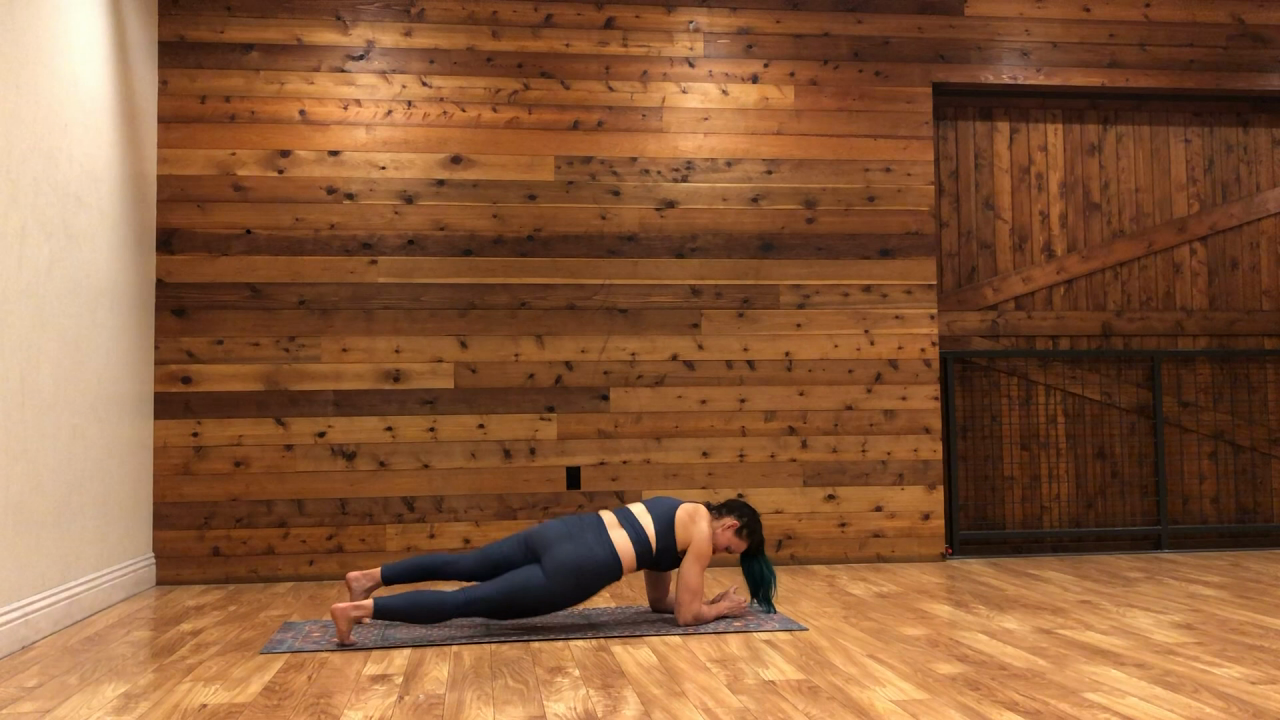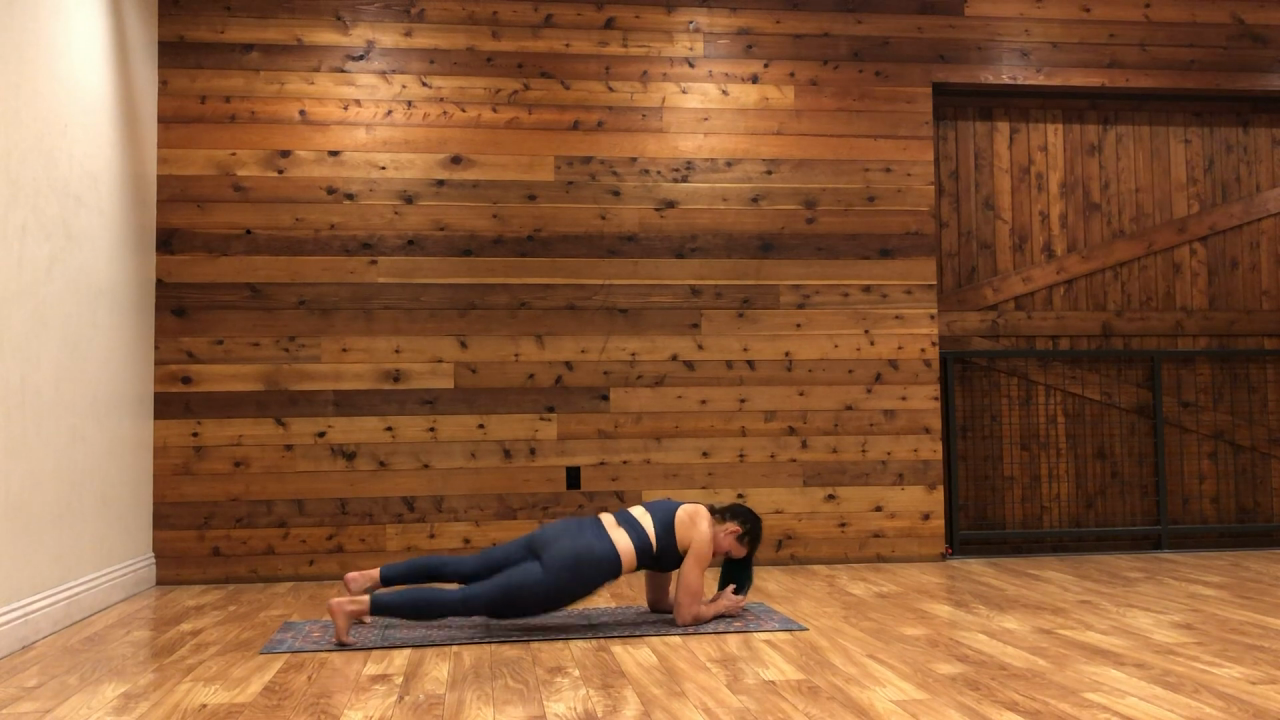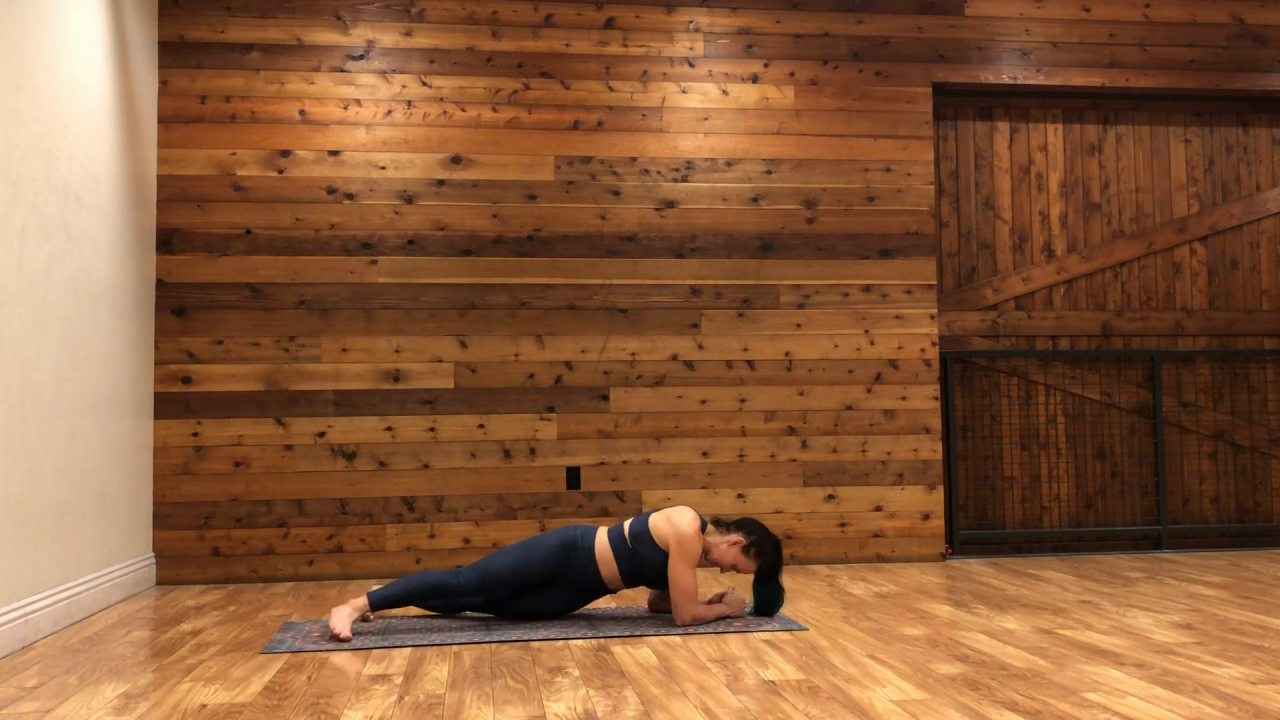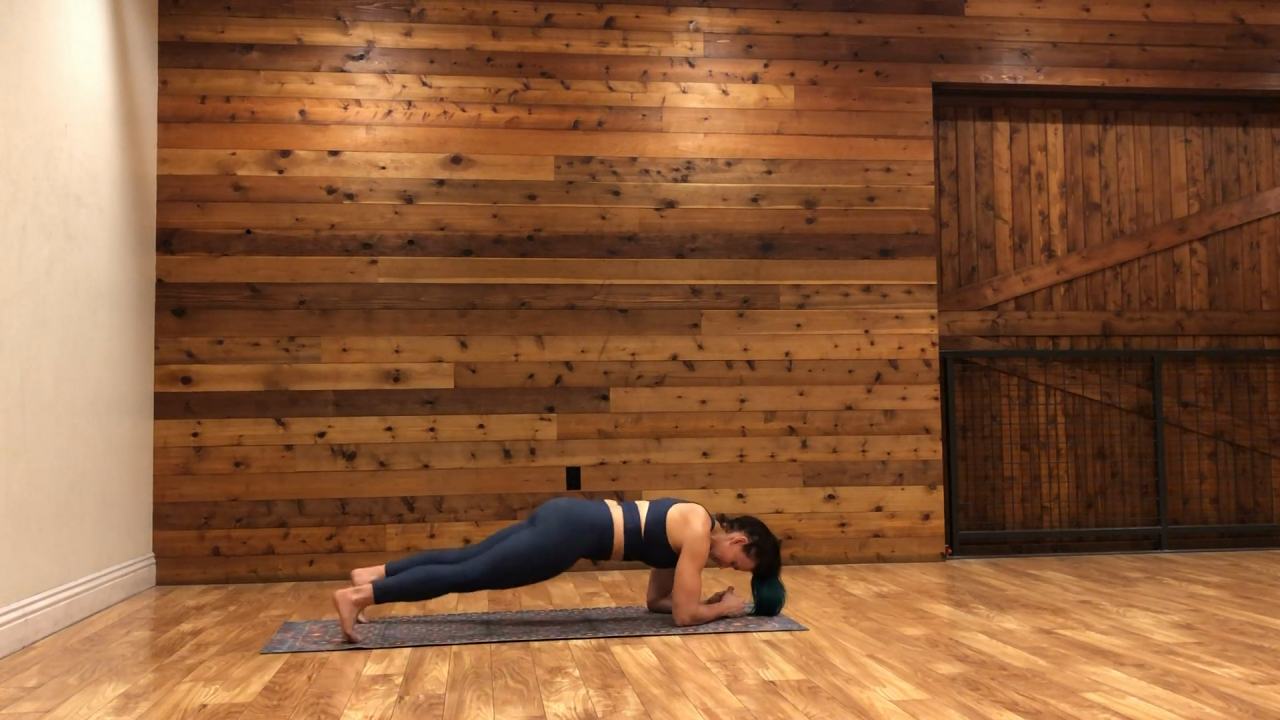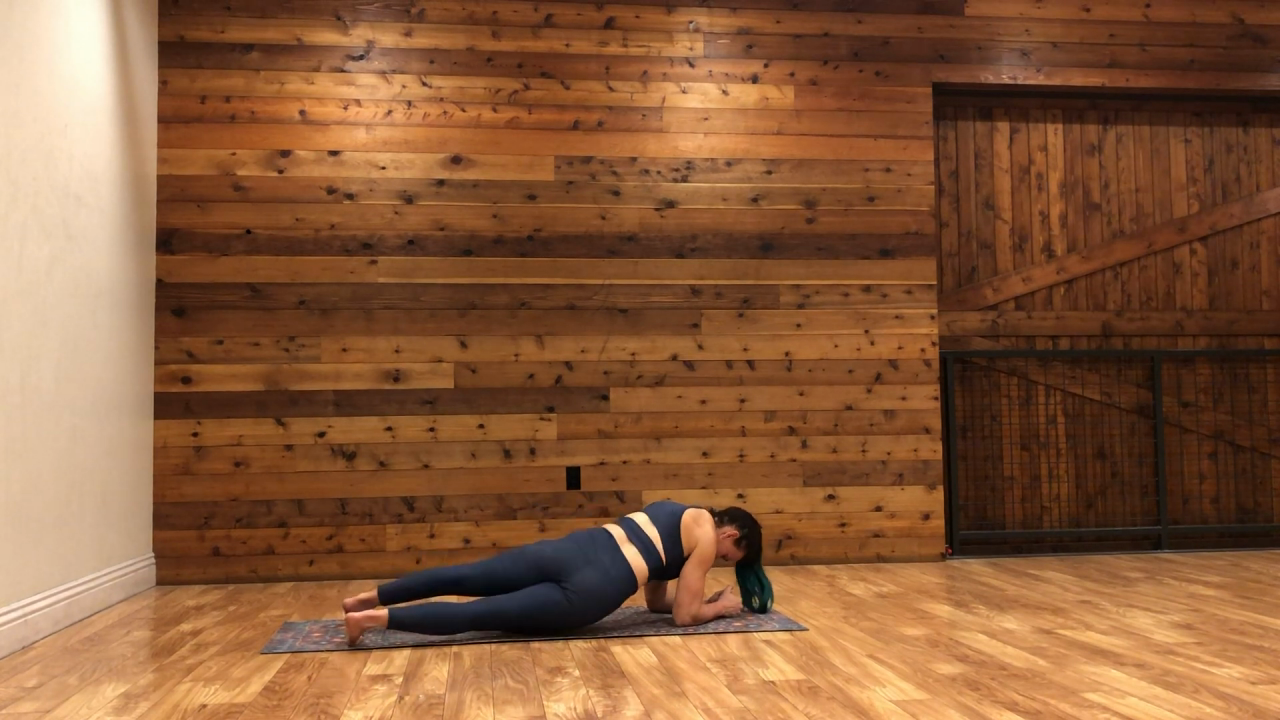
dt=0.5s
person 1, frame 1
left shoulder: (679, 512)
right shoulder: (702, 530)
left elbow: (659, 600)
right elbow: (686, 614)
left wrist: (705, 600)
right wrist: (722, 607)
left hip: (562, 531)
right hip: (577, 569)
left knee: (464, 566)
right knee: (464, 602)
left ankle: (369, 577)
right ankle: (361, 608)
person 1, frame 2
left shoulder: (680, 515)
right shoulder: (702, 532)
left elbow: (659, 601)
right elbow: (685, 615)
left wrist: (701, 599)
right wrist: (720, 607)
left hip: (564, 534)
right hip: (577, 565)
left knee: (463, 569)
right knee: (465, 598)
left ankle: (368, 578)
right ankle: (354, 605)
person 1, frame 3
left shoulder: (696, 542)
right shoulder: (686, 532)
left elbow: (660, 601)
right elbow: (684, 615)
left wrist: (711, 601)
right wrist: (724, 609)
right hip: (565, 554)
left knee: (478, 602)
right knee: (463, 584)
left ankle: (379, 598)
right ankle: (356, 604)
person 1, frame 4
left shoulder: (689, 527)
right shoulder: (699, 534)
left elbow: (657, 600)
right elbow: (684, 614)
left wrist: (708, 599)
right wrist: (724, 608)
left hip: (568, 517)
right hip: (573, 532)
left knee: (465, 560)
right knee: (466, 576)
left ankle: (372, 575)
right ankle: (358, 596)
person 1, frame 5
left shoulder: (675, 513)
right shoulder: (706, 536)
left elbow: (656, 600)
right elbow: (684, 615)
left wrist: (705, 600)
right wrist: (721, 606)
left hip: (570, 548)
right hip: (590, 588)
left knee: (465, 578)
right knee: (478, 614)
left ankle: (366, 598)
right ankle: (373, 619)
